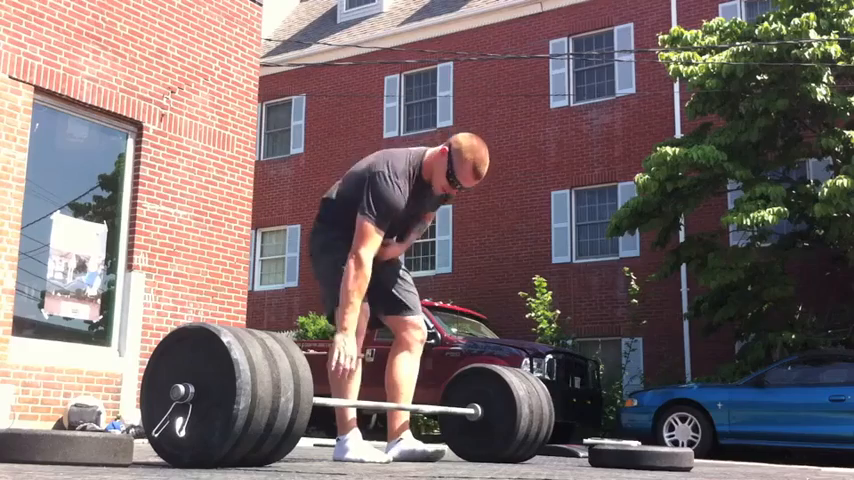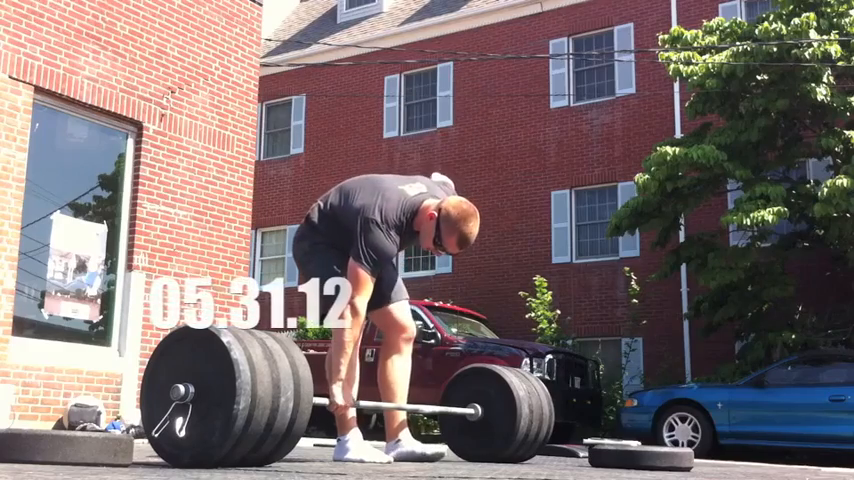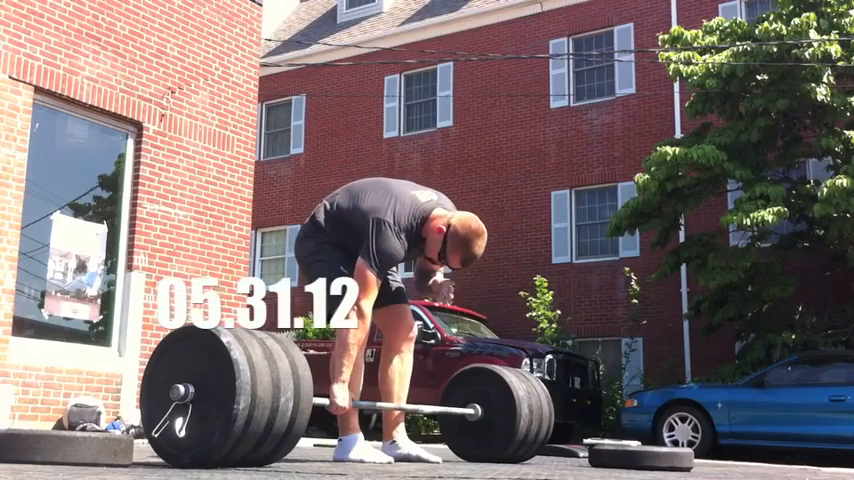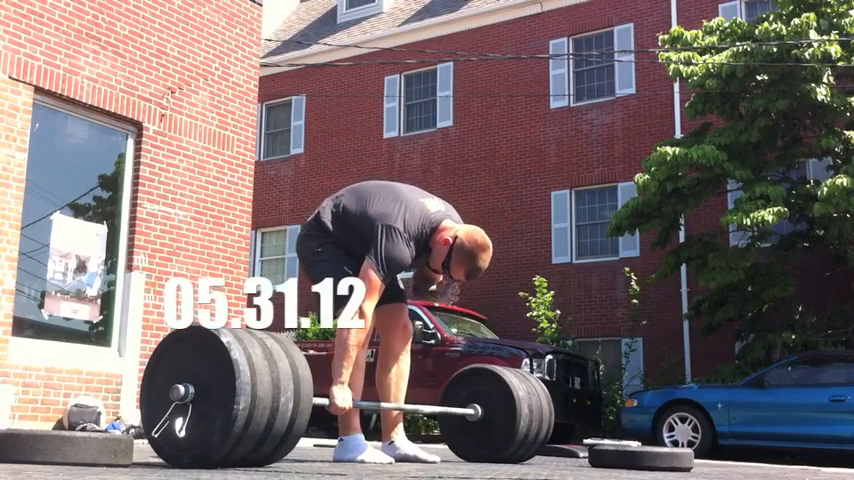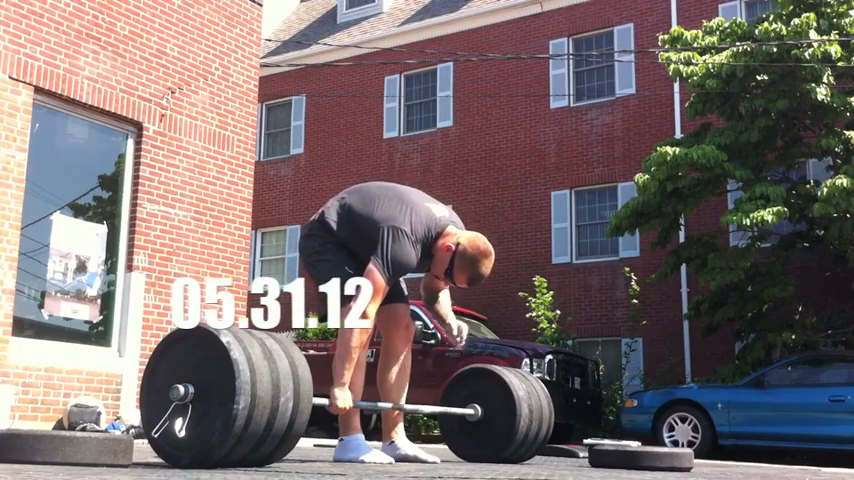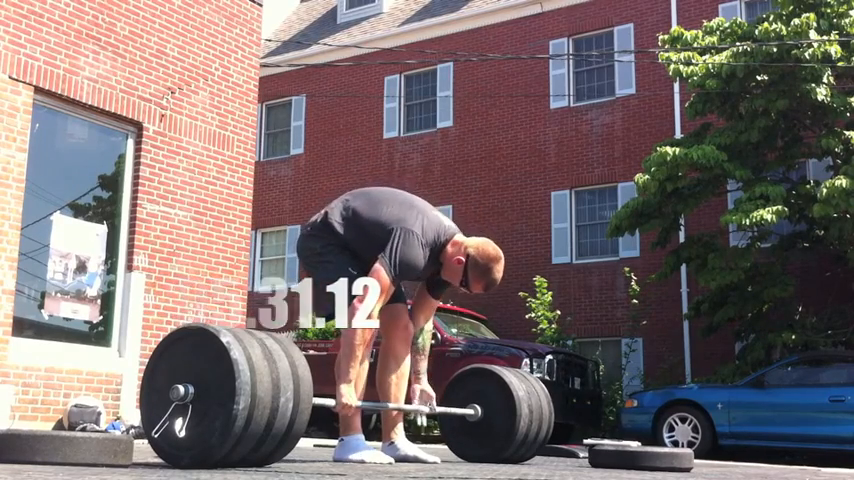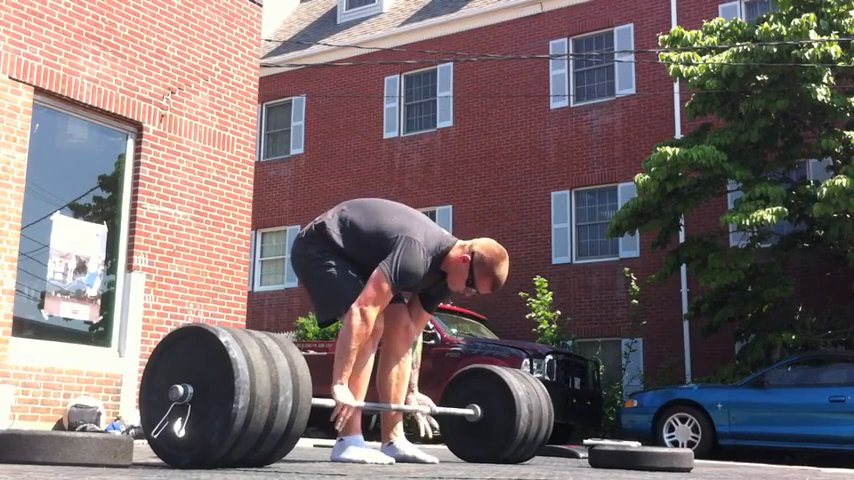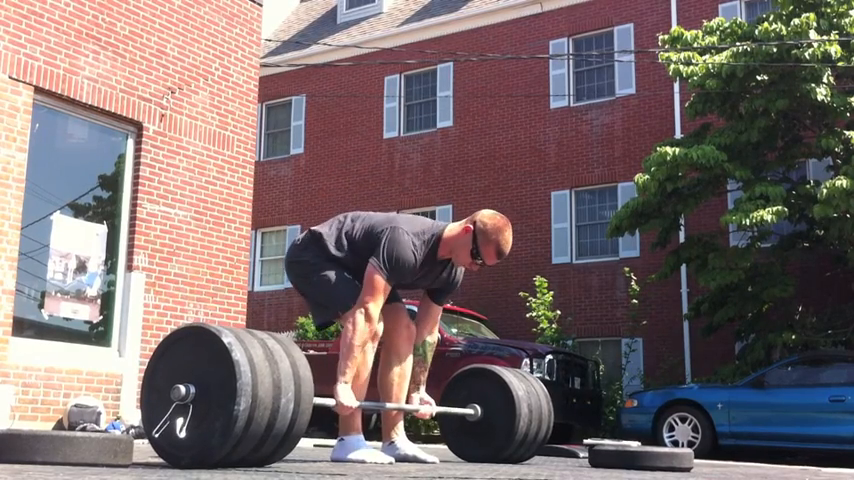
dt=0.5s
person 1, frame 1
left shoulder: (447, 179)
right shoulder: (392, 179)
right elbow: (360, 259)
left wrist: (401, 243)
right wrist: (345, 331)
left hip: (384, 243)
right hip: (336, 239)
left knee: (413, 331)
right knee: (357, 319)
left ankle: (399, 439)
right ankle: (348, 440)
person 1, frame 2
left shoulder: (445, 202)
right shoulder: (381, 227)
right elbow: (355, 306)
right wrist: (338, 382)
left hip: (361, 246)
right hip: (321, 242)
left knee: (403, 330)
right knee: (348, 324)
left ankle: (398, 439)
right ankle: (349, 440)
person 1, frame 3
left shoulder: (451, 220)
right shoulder: (391, 232)
left elbow: (422, 280)
right elbow: (360, 308)
left wrist: (437, 284)
right wrist: (339, 383)
left hip: (362, 246)
right hip: (323, 242)
left knee: (404, 331)
right knee: (353, 321)
left ankle: (395, 440)
right ankle: (349, 441)
person 1, frame 4
left shoulder: (455, 230)
right shoulder: (398, 238)
left elbow: (421, 284)
right elbow: (361, 310)
right wrist: (340, 384)
left hip: (362, 244)
right hip: (325, 240)
left knee: (401, 331)
right knee: (360, 326)
left ankle: (393, 439)
right ankle: (350, 441)
person 1, frame 5
left shoulder: (457, 237)
right shoulder: (403, 242)
left elbow: (434, 292)
right elbow: (361, 311)
left wrist: (449, 320)
right wrist: (340, 386)
left hip: (366, 246)
right hip: (327, 241)
left knee: (403, 330)
right knee: (360, 323)
left ankle: (394, 440)
right ankle: (350, 441)
person 1, frame 6
left shoulder: (450, 251)
right shoulder: (413, 246)
left elbow: (421, 320)
right elbow: (364, 309)
left wrist: (420, 379)
right wrist: (346, 383)
left hip: (364, 249)
right hip: (326, 241)
left knee: (400, 331)
right knee: (366, 326)
left ankle: (394, 440)
right ankle: (350, 441)
person 1, frame 7
left shoulder: (445, 275)
right shoulder: (415, 255)
left elbow: (413, 332)
right elbow: (361, 313)
left wrist: (411, 392)
right wrist: (339, 384)
left hip: (358, 257)
right hip: (319, 248)
left knee: (402, 330)
right knee: (372, 325)
left ankle: (393, 441)
right ankle: (348, 442)
person 1, frame 8
left shoulder: (452, 270)
right shoulder: (404, 243)
left elbow: (426, 331)
right elbow: (366, 311)
left wrist: (417, 390)
right wrist: (343, 384)
left hip: (355, 262)
right hip: (313, 257)
left knee: (404, 331)
right knee: (371, 328)
left ankle: (394, 440)
right ankle: (349, 441)
